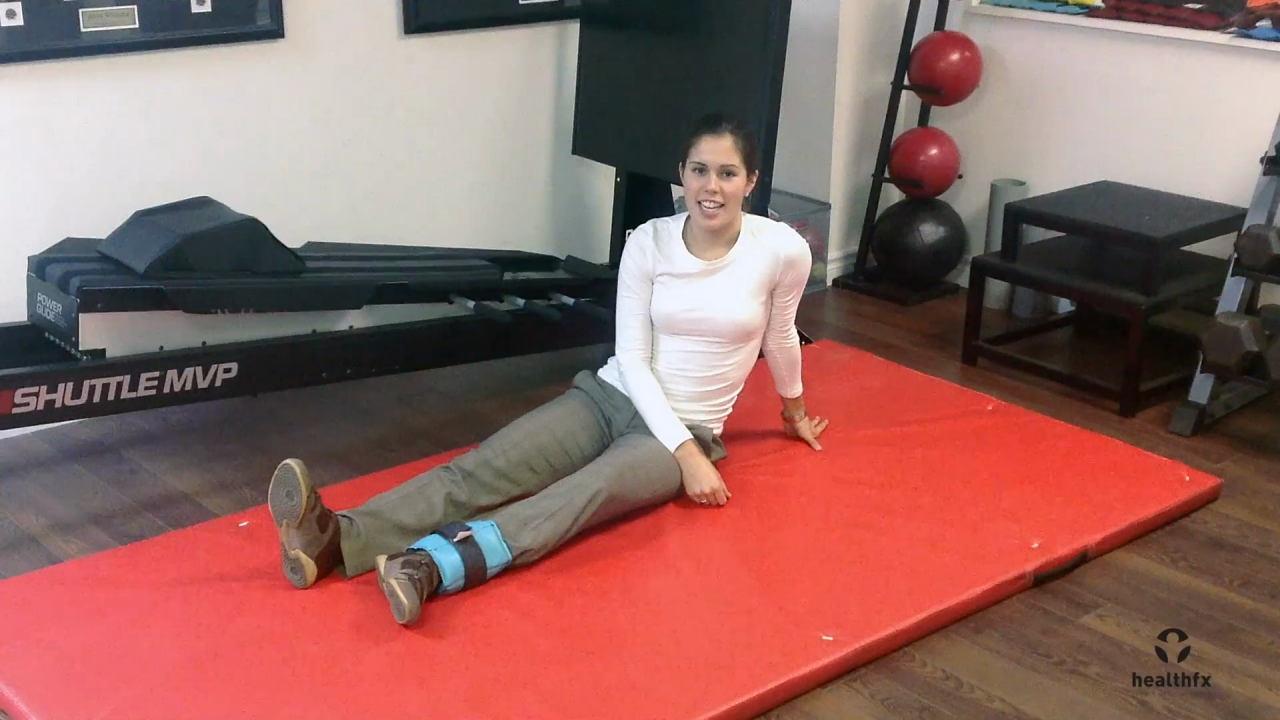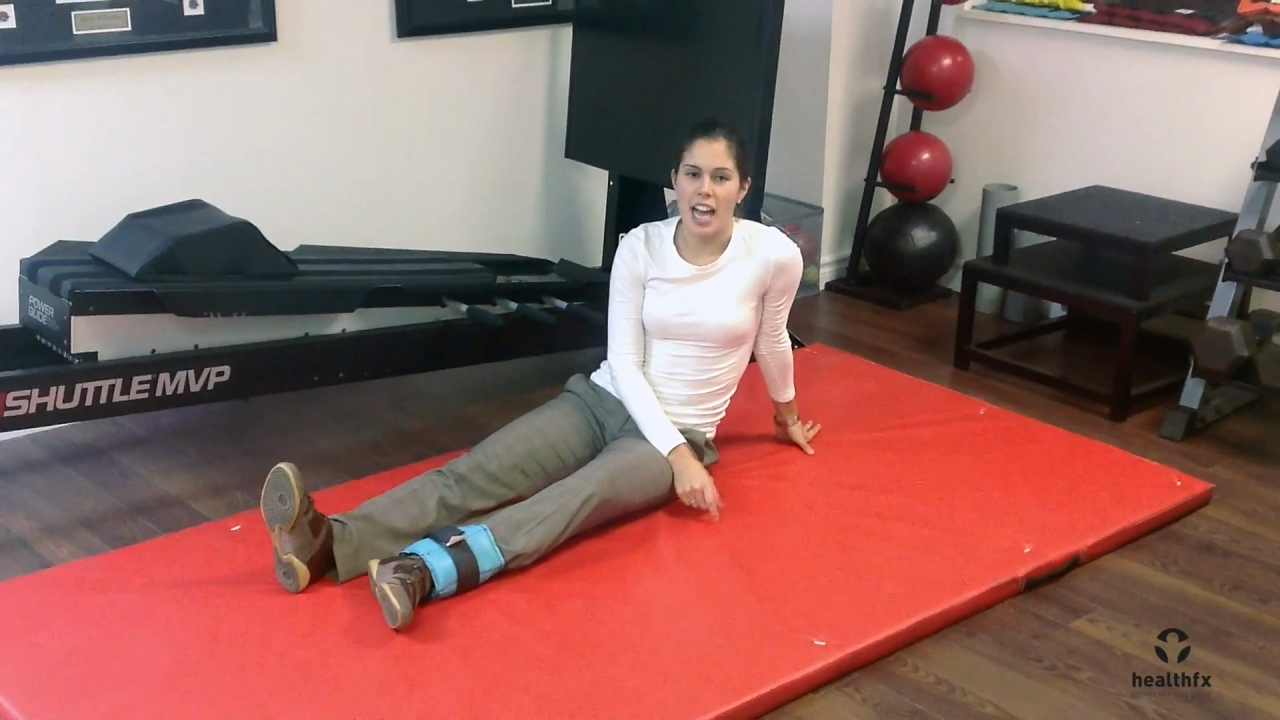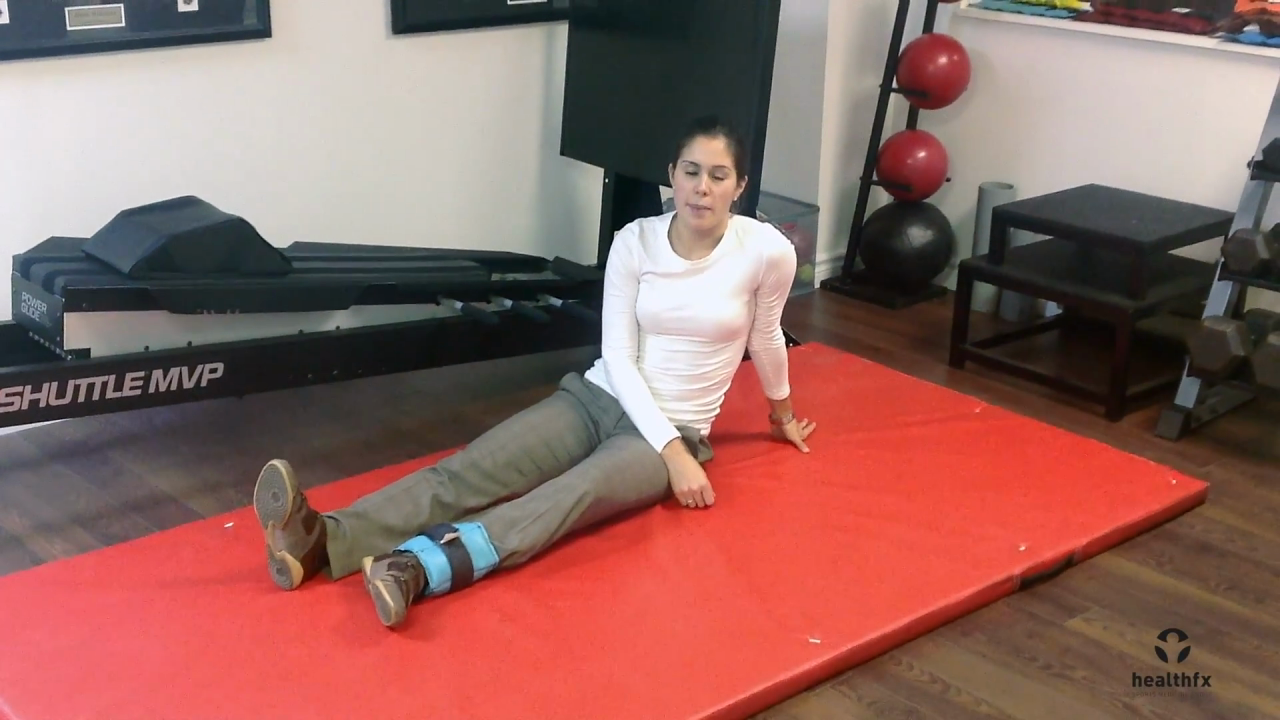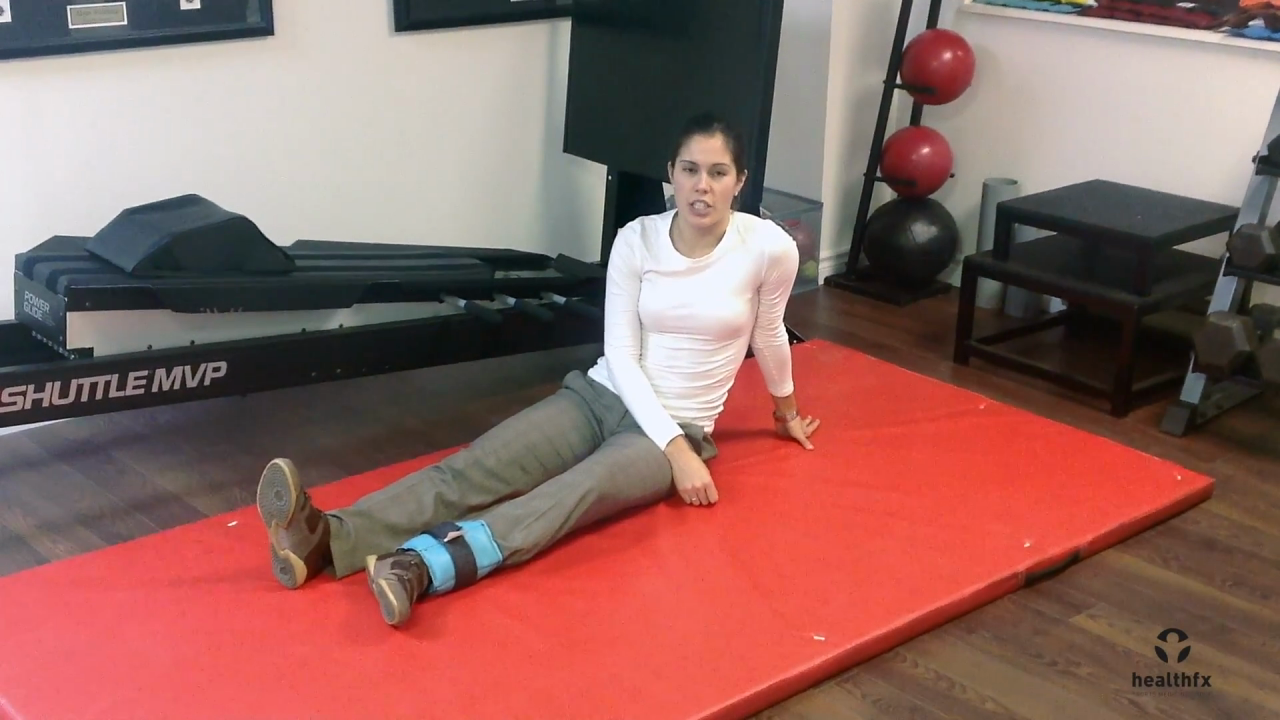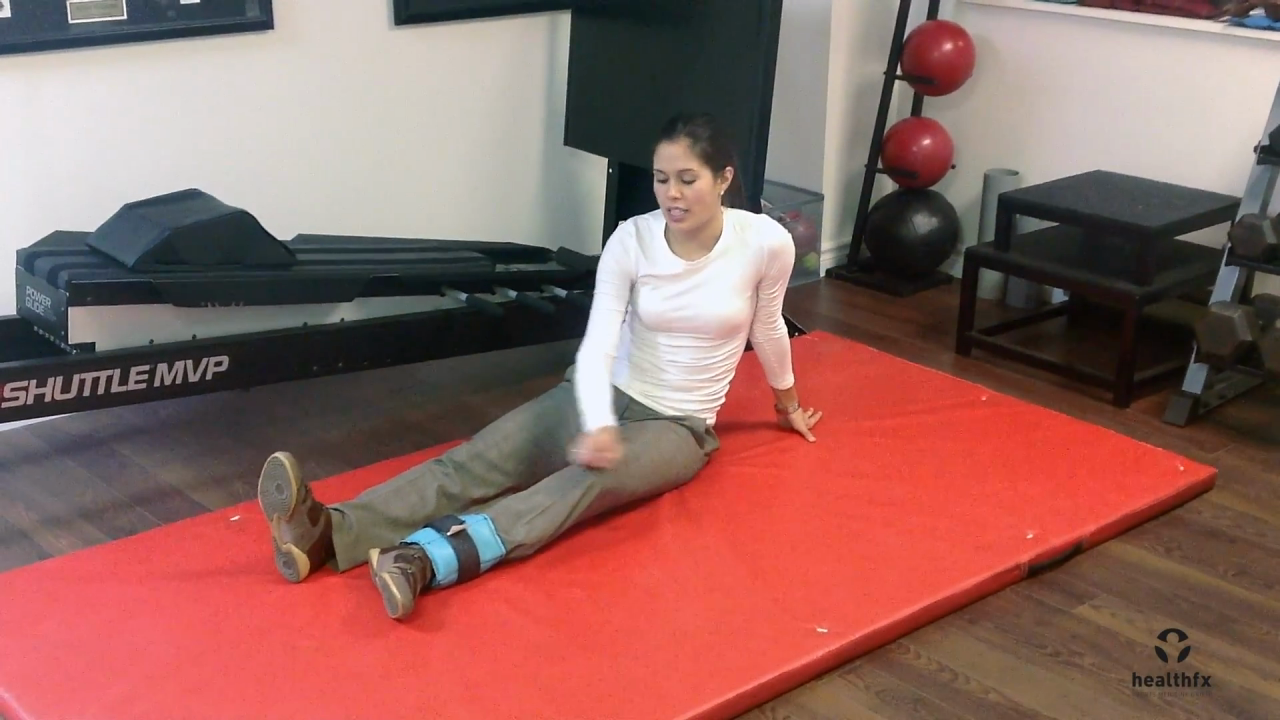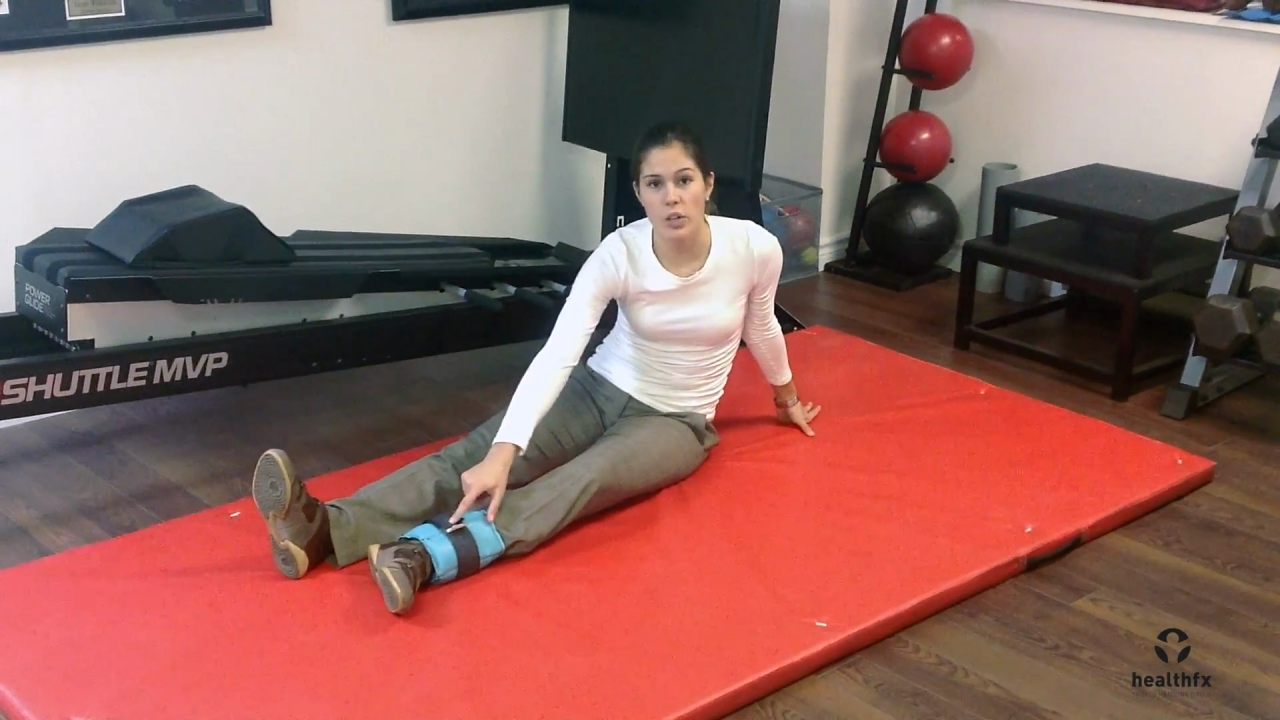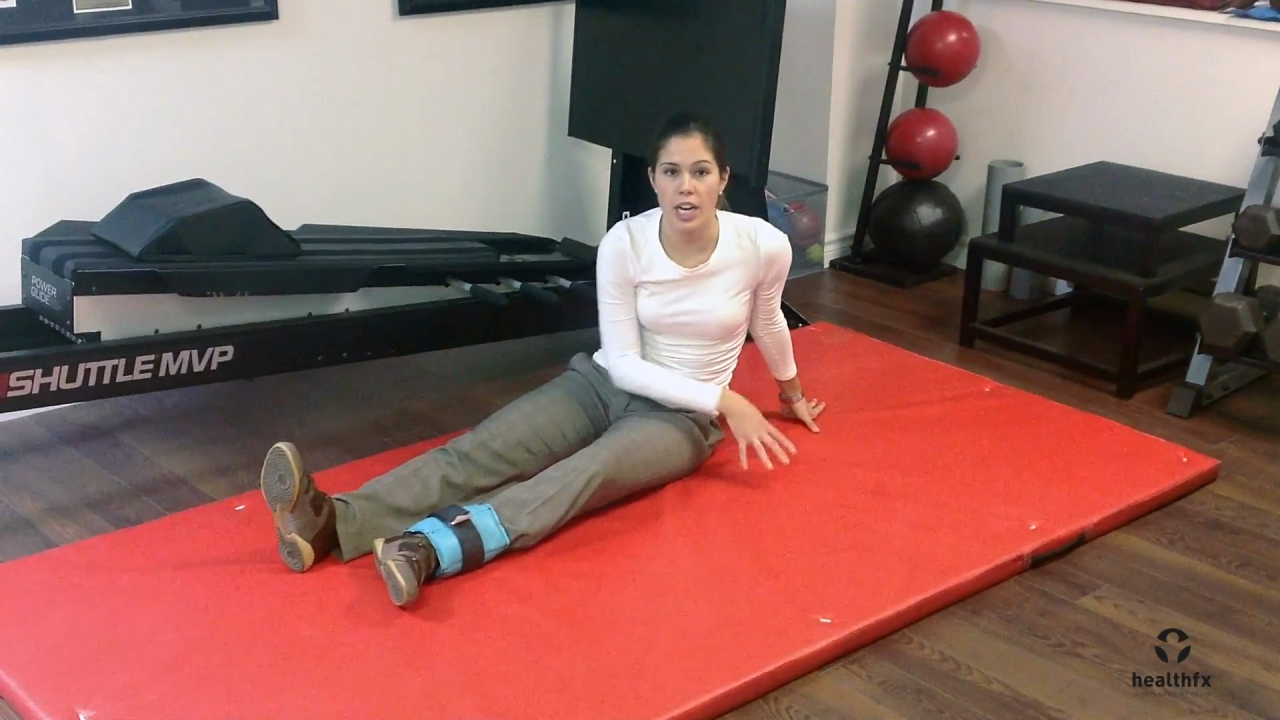
dt=0.7s
person 1, frame 1
left shoulder: (783, 250)
right shoulder: (649, 240)
left elbow: (779, 336)
right elbow: (631, 358)
left wrist: (794, 410)
right wrist: (685, 454)
left hip: (689, 428)
right hip: (609, 395)
left knee: (592, 490)
right knee: (484, 467)
left ankle: (432, 564)
right ankle: (337, 537)
person 1, frame 2
left shoulder: (774, 255)
right shoulder: (640, 245)
left elbow: (771, 342)
right elbow: (623, 363)
left wrist: (788, 415)
right wrist: (678, 456)
left hip: (681, 432)
right hip: (600, 399)
left knee: (585, 494)
right knee: (474, 473)
left ankle: (423, 570)
right ankle: (328, 542)
person 1, frame 3
left shoulder: (767, 251)
right shoulder: (635, 239)
left elbow: (765, 339)
right elbow: (618, 357)
left wrist: (781, 412)
right wrist: (671, 451)
left hip: (675, 429)
right hip: (596, 396)
left knee: (578, 492)
right knee: (469, 469)
left ankle: (418, 567)
right ankle: (321, 538)
person 1, frame 4
left shoulder: (769, 248)
right shoulder: (637, 239)
left elbow: (769, 336)
right elbow: (620, 356)
left wrist: (786, 411)
right wrist: (674, 451)
left hip: (679, 427)
right hip: (599, 394)
left knee: (584, 489)
right knee: (474, 468)
left ankle: (421, 567)
right ankle: (324, 538)
person 1, frame 5
left shoulder: (766, 243)
right shoulder: (631, 239)
left elbow: (768, 329)
right elbow: (596, 348)
left wrist: (787, 403)
right wrist: (598, 425)
left hip: (677, 427)
right hip: (607, 396)
left knee: (588, 483)
right knee: (476, 459)
left ankle: (426, 559)
right ankle: (327, 530)
person 1, frame 6
left shoulder: (755, 249)
right shoulder: (617, 256)
left elbow: (761, 328)
right elbow: (555, 356)
left wrist: (786, 397)
right wrist: (501, 454)
left hip: (674, 423)
right hip: (599, 389)
left knee: (591, 476)
right knee: (471, 456)
left ankle: (426, 556)
right ankle: (324, 527)
person 1, frame 7
left shoulder: (764, 247)
right shoulder: (623, 244)
left elbow: (767, 322)
right elbow: (623, 365)
left wrist: (791, 393)
right wrist: (723, 400)
left hip: (681, 417)
right hip: (605, 383)
left knee: (595, 470)
right knee: (479, 449)
left ankle: (430, 548)
right ankle: (331, 521)
